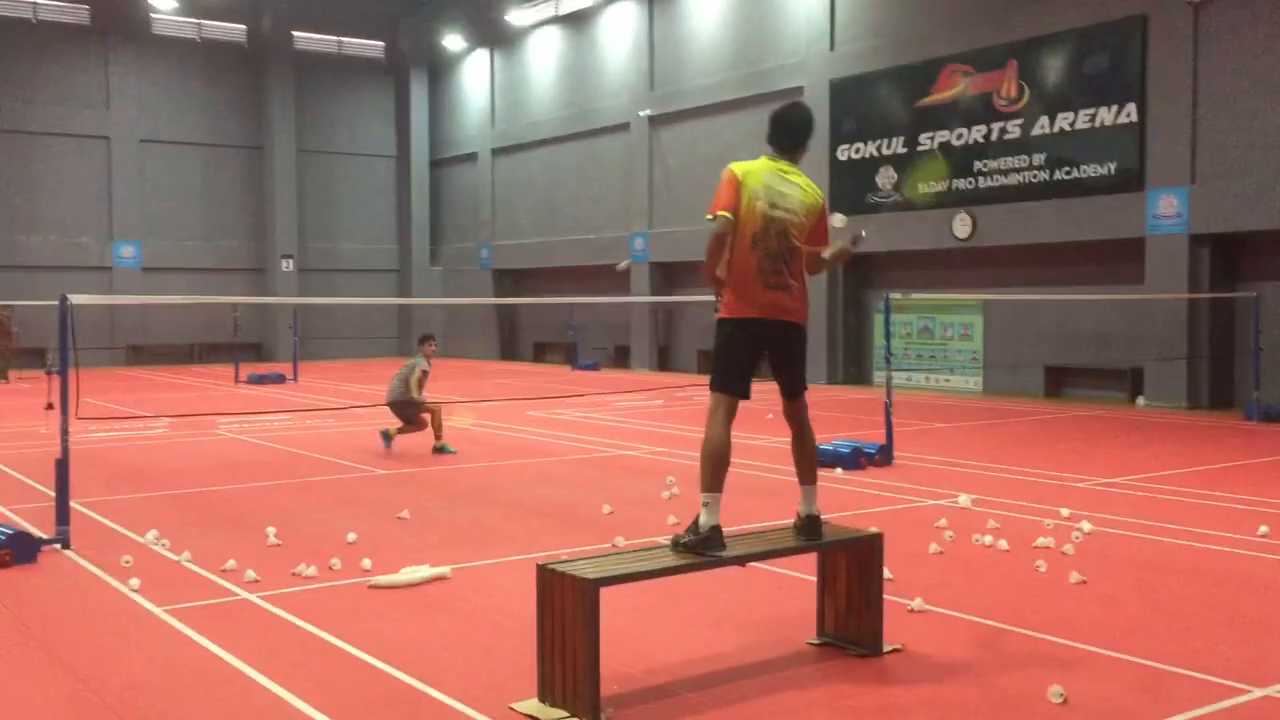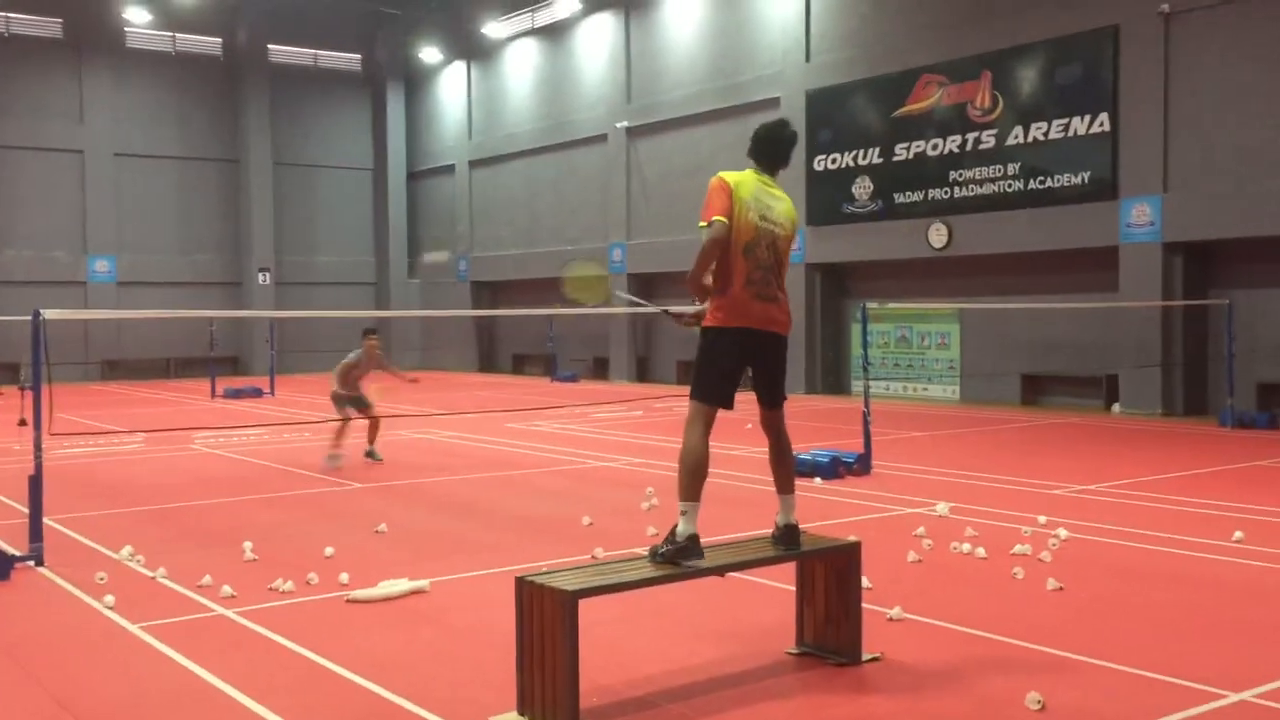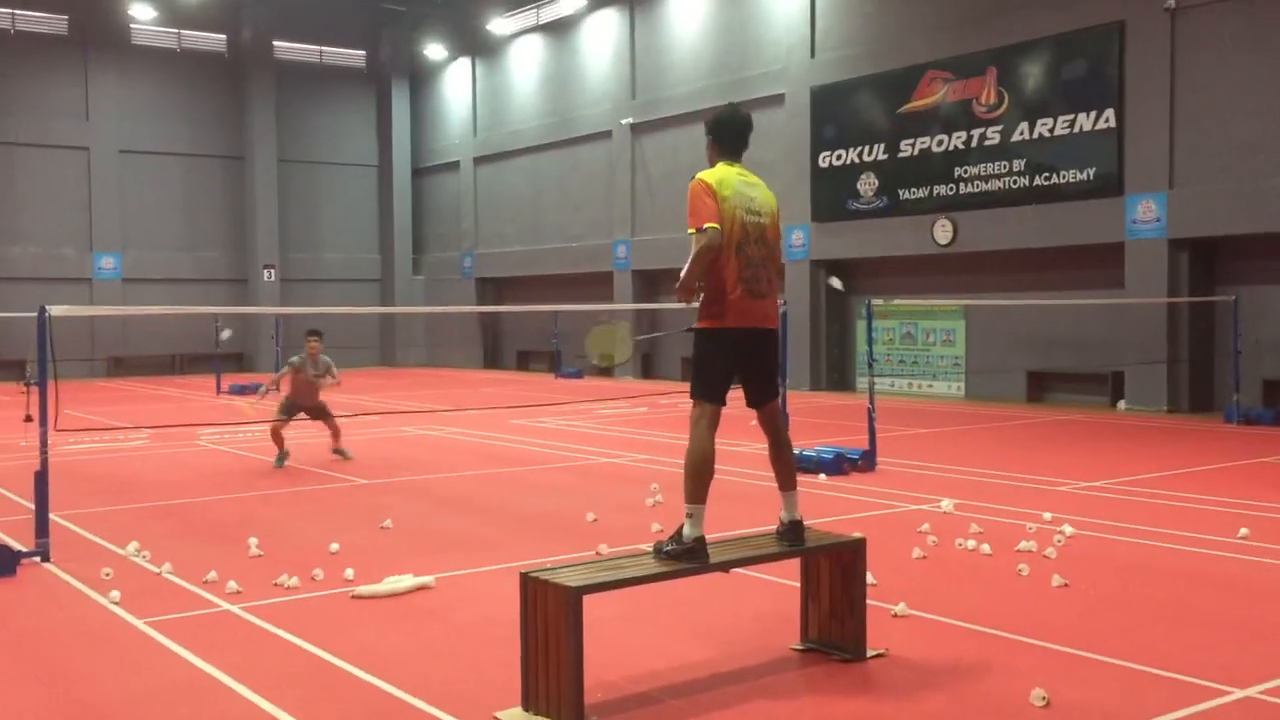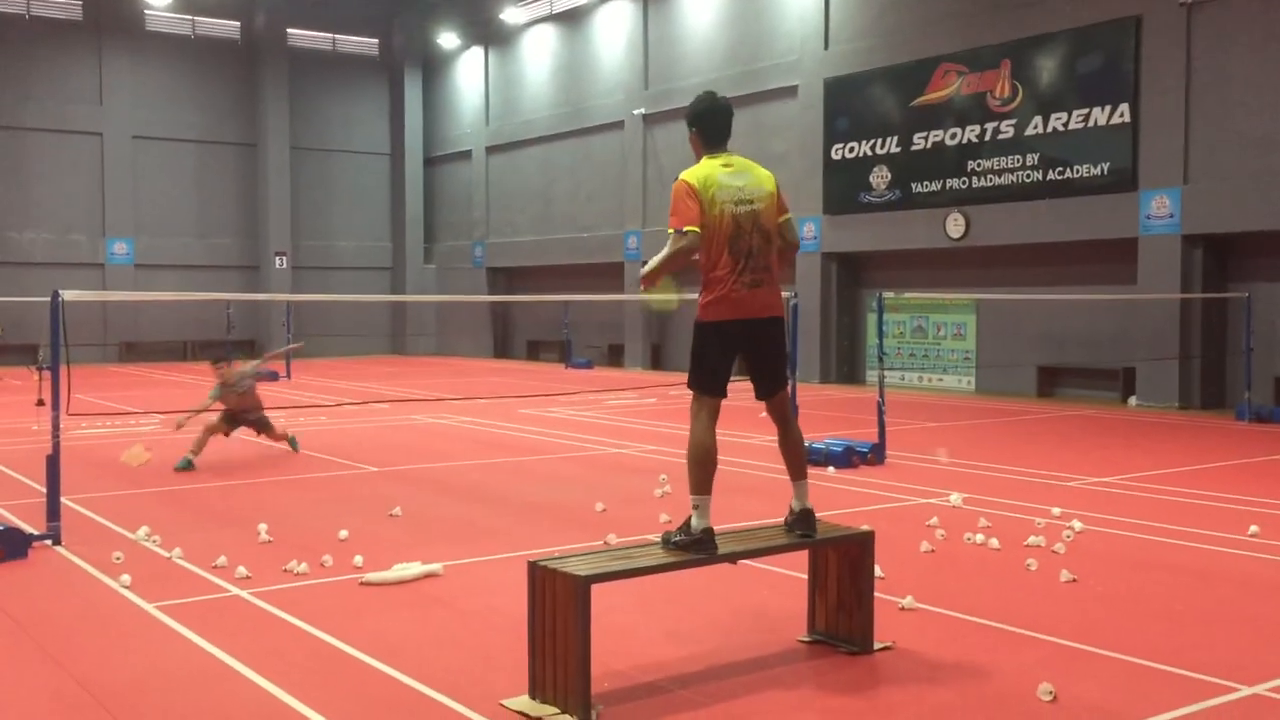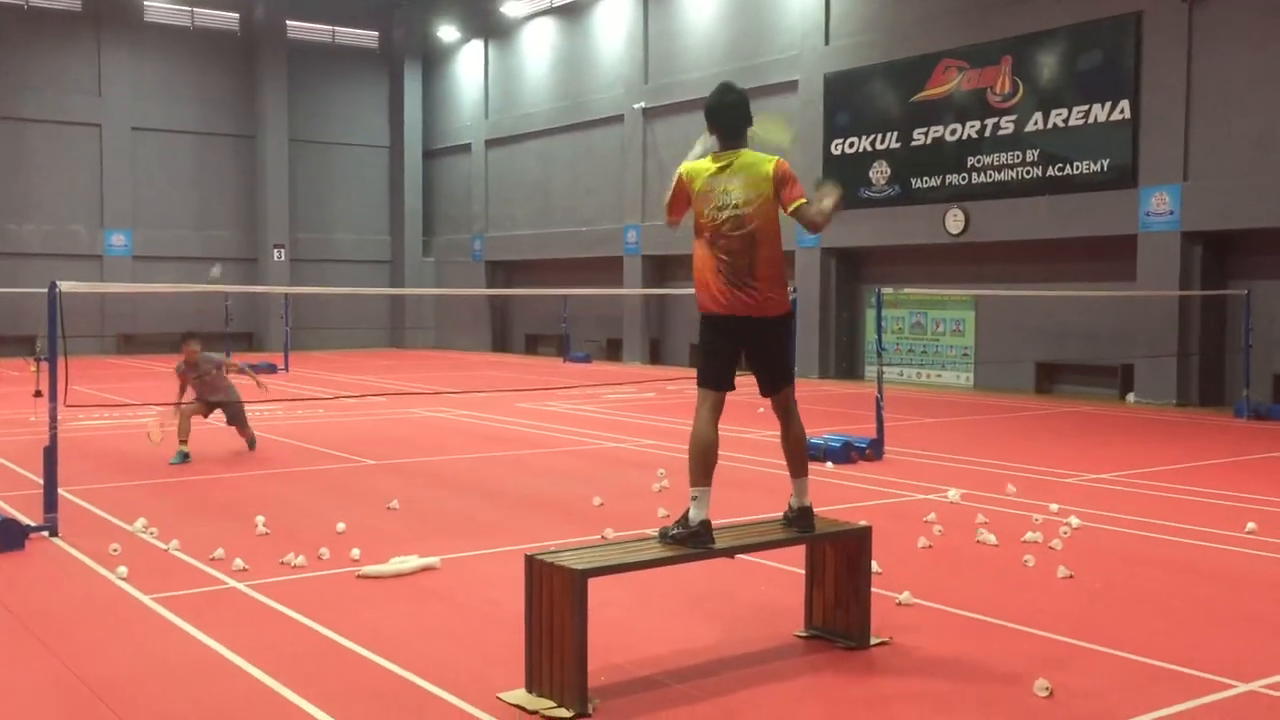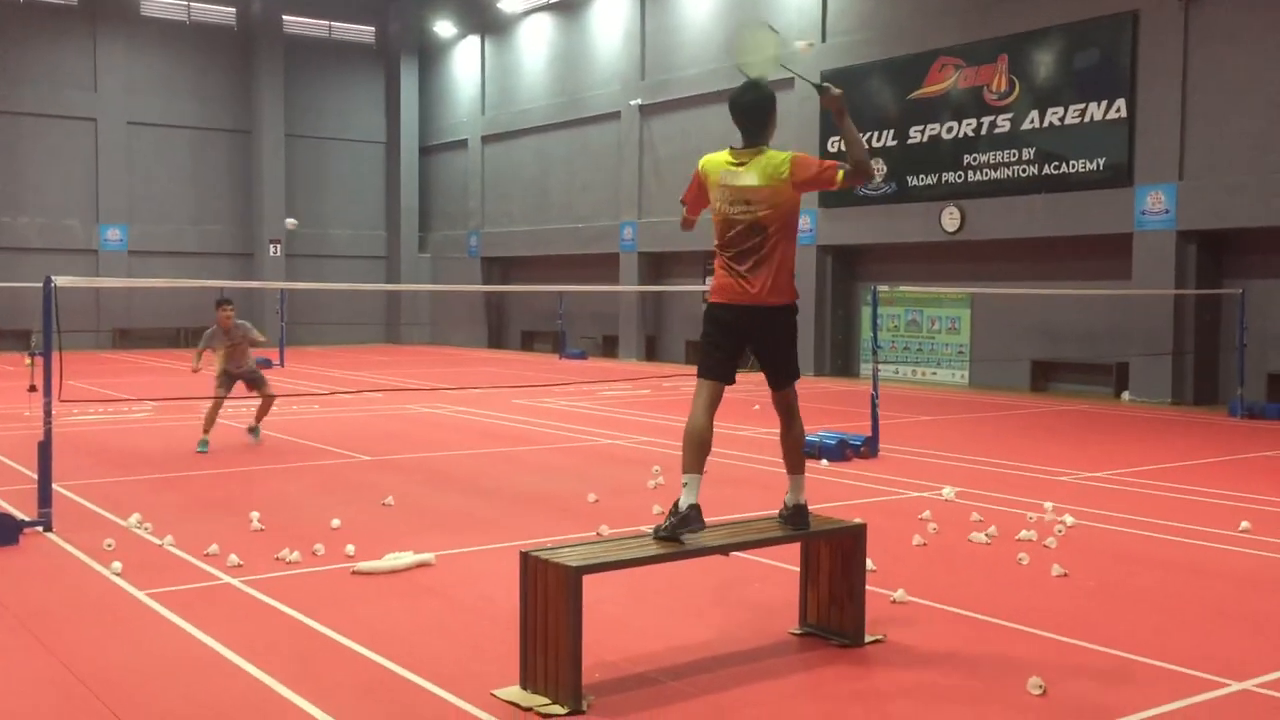
dt=0.3s
person 1, frame 1
left shoulder: (737, 173)
right shoulder: (813, 193)
left elbow: (721, 232)
right elbow: (814, 266)
left wrist: (714, 276)
right wrist: (841, 251)
left hip: (743, 310)
right hip: (790, 316)
left knee: (720, 411)
right knee: (797, 413)
left ankle: (708, 522)
right ankle: (809, 515)
person 1, frame 2
left shoulder: (727, 183)
right shoulder: (788, 207)
left elbow: (717, 236)
left wrist: (697, 279)
left hip: (729, 321)
right hip: (773, 326)
left knee: (699, 420)
right knee: (774, 423)
left ankle: (686, 533)
right ankle: (787, 524)
person 1, frame 3
left shoulder: (706, 182)
right shoulder: (764, 192)
left elbow: (709, 242)
left wrist: (688, 282)
left hip: (722, 319)
right hip: (764, 321)
left knee: (704, 419)
right knee: (772, 419)
left ankle: (692, 534)
right ankle: (791, 520)
person 1, frame 4
left shoulder: (692, 180)
right shoulder: (763, 176)
left elbow: (687, 244)
right elbow: (791, 243)
left wrist: (651, 271)
left hip: (720, 312)
right hip: (768, 311)
left knee: (704, 412)
right knee: (781, 408)
left ankle: (699, 525)
right ankle: (802, 509)
person 1, frame 5
left shoulder: (694, 173)
right shoulder: (772, 169)
left elbow: (672, 218)
right elbow: (813, 220)
right wrist: (831, 200)
left hip: (718, 312)
right hip: (769, 311)
left knee: (707, 410)
right knee: (785, 406)
left ankle: (697, 517)
right ankle: (800, 506)
person 1, frame 6
left shoulder: (709, 167)
right shoulder: (790, 166)
left elbow: (686, 222)
right elbow: (861, 172)
right wrist: (841, 116)
left hip: (724, 303)
right hip: (774, 305)
left knee: (705, 399)
right knee: (786, 403)
left ankle: (688, 504)
right ankle: (796, 504)
